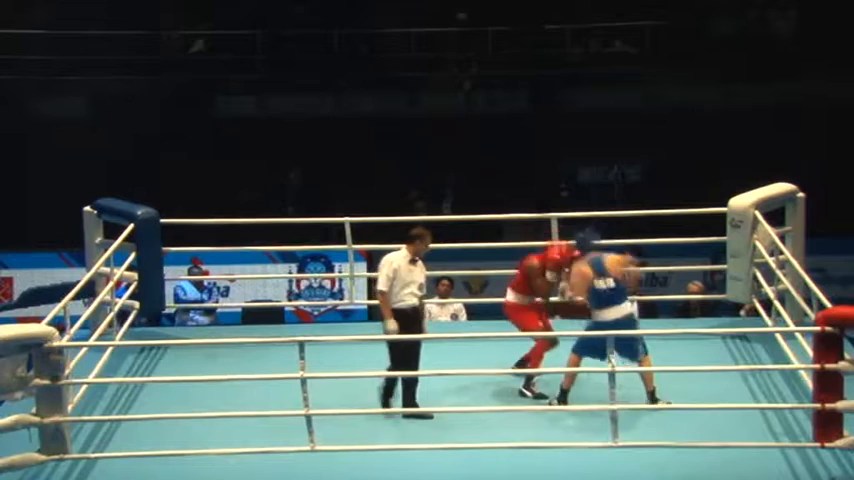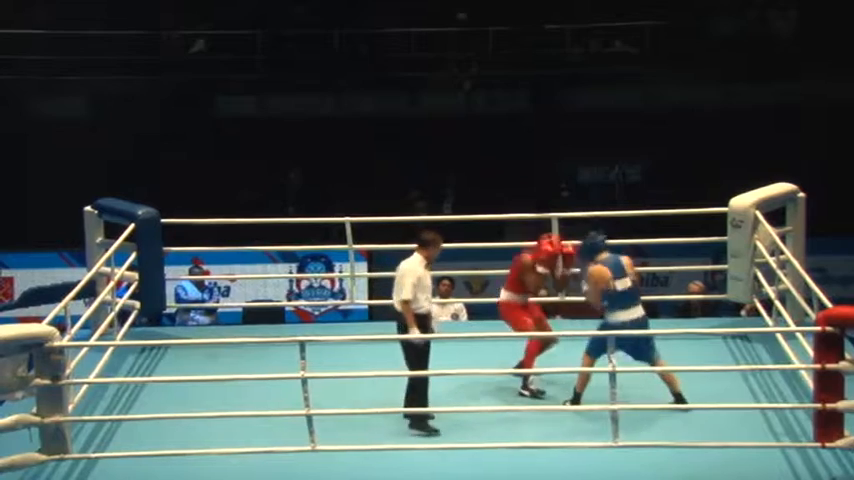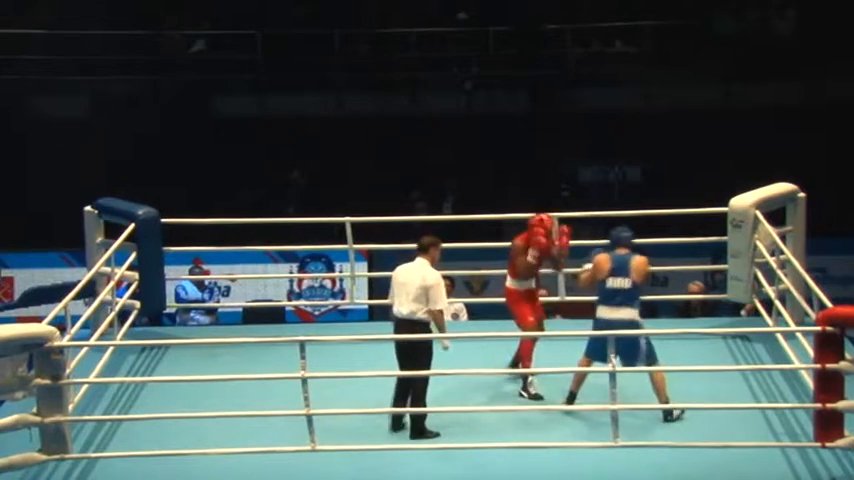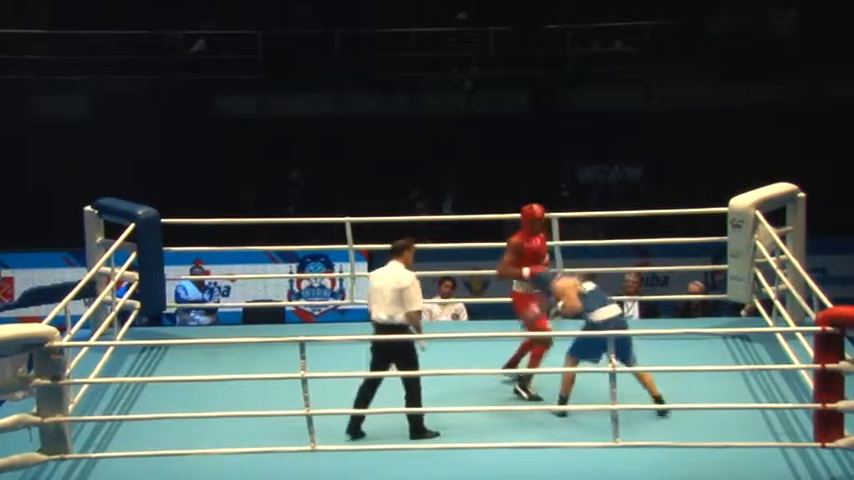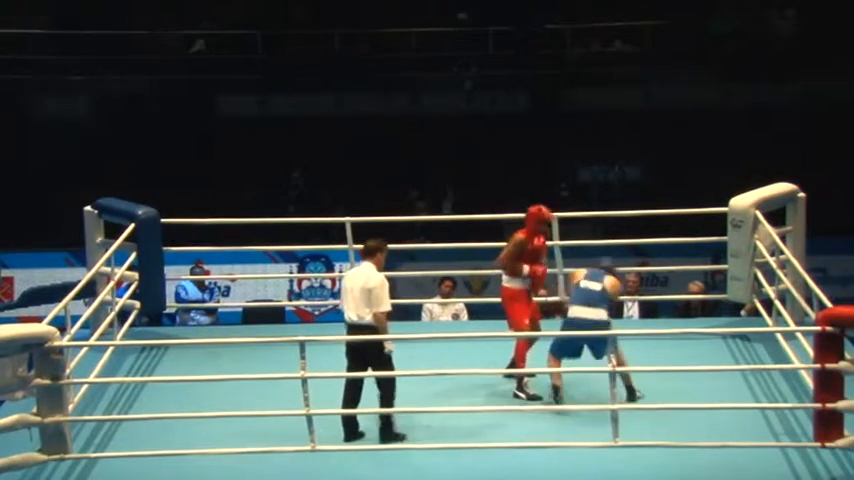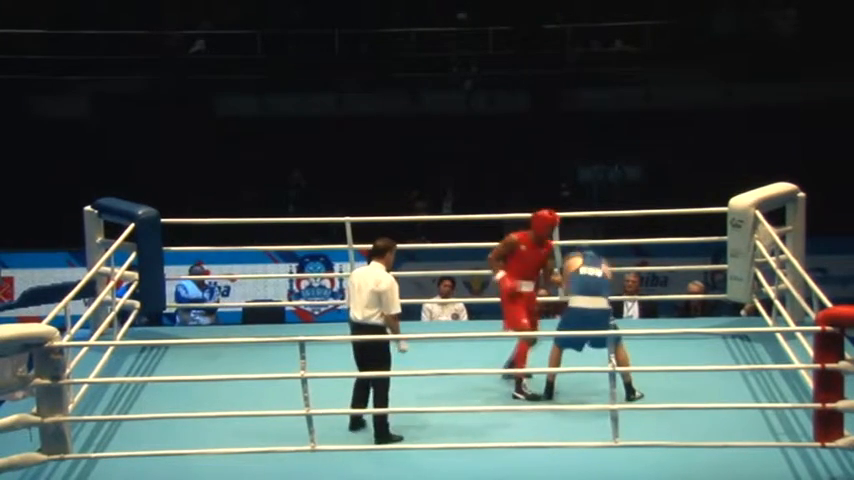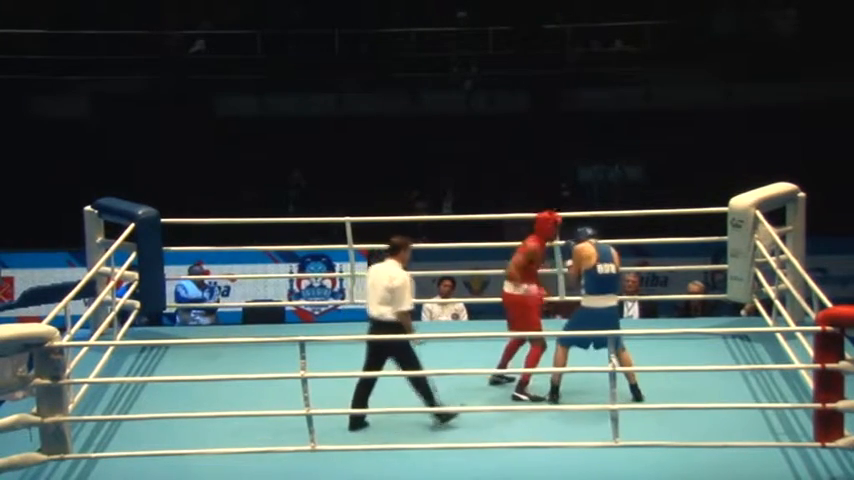
dt=0.5s
person 1, frame 1
left shoulder: (419, 265)
right shoulder: (391, 261)
right elbow: (382, 292)
left wrist: (423, 320)
right wrist: (389, 319)
left hip: (413, 316)
right hip: (397, 316)
left knee: (412, 364)
right knee: (398, 363)
left ankle: (410, 406)
right ankle: (387, 395)
person 1, frame 2
left shoulder: (421, 266)
right shoulder: (410, 267)
right elbow: (405, 301)
left wrist: (429, 323)
right wrist: (413, 328)
left hip: (421, 321)
right hip: (411, 322)
left knee: (417, 367)
right knee: (420, 370)
left ankle: (412, 408)
right ankle: (418, 419)
person 1, frame 3
left shoulder: (400, 270)
right shoulder: (432, 276)
left elbow: (392, 301)
right elbow: (436, 311)
right wrist: (443, 335)
left hip: (400, 327)
right hip: (419, 329)
left knee: (404, 375)
right knee: (419, 379)
left ankle: (397, 420)
right ankle: (418, 428)
person 1, frame 4
left shoulder: (375, 275)
right shoulder: (407, 277)
left elbow: (372, 307)
right elbow: (412, 313)
right wrist: (420, 335)
left hip: (379, 334)
right hip: (398, 335)
left knee: (372, 380)
right knee: (411, 383)
left ankle: (354, 426)
right ankle: (417, 429)
person 1, frame 5
left shoulder: (348, 276)
right shoulder: (377, 278)
left elbow: (347, 307)
right elbow: (379, 315)
right wrist: (386, 339)
left hip: (352, 334)
right hip: (370, 335)
left knee: (353, 383)
right knee: (387, 383)
left ankle: (350, 430)
right ankle: (387, 431)
person 1, frame 6
left shoulder: (356, 274)
right shoulder: (386, 280)
left elbow: (351, 303)
right elbow: (391, 316)
right wrist: (399, 339)
left hip: (357, 331)
right hip: (375, 334)
left knee: (363, 377)
right knee: (380, 384)
left ankle: (356, 420)
right ankle: (381, 433)
person 1, frame 7
left shoulder: (373, 270)
right shoulder: (401, 276)
right elbow: (403, 312)
right wrist: (412, 334)
left hip: (375, 329)
right hip: (393, 330)
left knee: (369, 374)
right knee: (415, 373)
left ankle: (356, 419)
right ankle: (438, 412)
person 2, frame 1
left shoulder: (553, 263)
right shoulder: (534, 264)
right elbow: (544, 294)
right wrist: (552, 272)
left hip: (530, 303)
right hip: (516, 306)
left knee: (551, 340)
right knee: (543, 339)
left ankle: (521, 364)
right ankle: (528, 385)
person 2, frame 2
left shoulder: (551, 260)
right shoulder: (527, 260)
left elbow: (559, 289)
right elbow: (533, 289)
left wrist: (566, 266)
right wrist: (543, 266)
left hip: (525, 304)
right hip: (509, 305)
left knee: (550, 339)
right knee: (536, 337)
left ankle: (522, 367)
right ankle: (526, 385)
person 2, frame 3
left shoulder: (548, 241)
right shoulder: (519, 243)
left elbow: (558, 264)
right elbow: (521, 272)
left wrist: (562, 246)
right wrist: (534, 251)
left hip: (530, 290)
right hip: (515, 292)
left knee: (537, 330)
right knee: (530, 332)
left ankle: (515, 364)
right ankle: (526, 385)
person 2, frame 4
left shoulder: (540, 238)
right shoulder: (517, 242)
left elbow: (543, 265)
right elbow: (503, 271)
left wrist: (541, 253)
right wrist: (528, 272)
left hip: (536, 293)
right hip: (524, 295)
left knee: (535, 336)
right knee: (545, 338)
left ankle: (510, 366)
right ankle: (524, 384)
person 2, frame 5
left shoulder: (538, 239)
right shoulder: (521, 238)
left elbow: (540, 266)
right elbow: (502, 262)
right wrist: (528, 269)
left hip: (525, 290)
right hip: (512, 292)
left knee: (534, 331)
right knee: (524, 333)
left ankle: (513, 366)
right ankle: (520, 386)
person 2, frame 6
left shoulder: (548, 246)
right shoulder: (515, 239)
left elbow: (548, 276)
right elbow: (492, 257)
left wrist: (559, 279)
right wrist: (500, 276)
left hip: (529, 293)
right hip: (513, 293)
left knee: (531, 335)
right knee: (526, 334)
left ankle: (511, 367)
right ankle: (519, 387)
person 2, frame 7
left shoulder: (531, 242)
right shoulder: (534, 247)
right elbow: (511, 268)
left wrist: (534, 290)
right wrist: (527, 290)
left hip: (510, 294)
right hip: (520, 297)
left knee: (520, 336)
right knee: (538, 343)
left ankle: (498, 374)
right ankle: (521, 389)
person 3, frame 1
left shoulder: (579, 268)
right shoulder: (613, 259)
left elbow: (578, 297)
left hip: (602, 321)
right hip: (625, 318)
left knee: (576, 354)
right knee: (642, 357)
left ankle: (562, 398)
right ankle: (653, 398)
person 3, frame 2
left shoulder: (595, 270)
right shoulder: (626, 261)
left elbow: (595, 302)
left wrist: (586, 287)
left hip: (615, 324)
right hip: (638, 319)
left knee: (589, 356)
right knee: (654, 361)
left ankle: (575, 400)
right ankle: (679, 398)
person 3, frame 3
left shoulder: (601, 259)
right shoulder: (641, 262)
left elbow: (584, 283)
left wrist: (588, 267)
left hip: (604, 320)
right hip: (630, 322)
left knee: (587, 358)
right knee: (652, 364)
left ankle: (570, 400)
right ankle: (667, 410)
person 3, frame 4
left shoulder: (560, 285)
right shoulder: (573, 281)
left elbow: (576, 307)
left wrist: (562, 307)
left hip: (600, 324)
right hip: (619, 318)
left knee: (572, 359)
right knee: (630, 363)
left ankle: (562, 405)
right ankle: (660, 403)
person 3, frame 5
left shoulder: (577, 273)
right shoulder: (614, 282)
left hip: (575, 321)
right hip: (600, 323)
left knee: (554, 355)
right knee: (614, 352)
left ankle: (557, 394)
right ankle: (631, 392)
person 3, frame 6
left shoulder: (572, 260)
right shoulder: (604, 265)
left elbow: (566, 288)
left hip: (577, 311)
right hip: (601, 310)
left knee: (558, 346)
right knee: (617, 345)
left ankle: (548, 391)
right ankle: (630, 390)
person 3, frame 7
left shoulder: (580, 248)
right shoulder: (612, 251)
left elbow: (573, 279)
left wrist: (571, 263)
left hip: (589, 309)
right hip: (611, 308)
left knee: (563, 344)
right knee: (619, 348)
left ankle: (554, 391)
right ankle: (636, 391)
